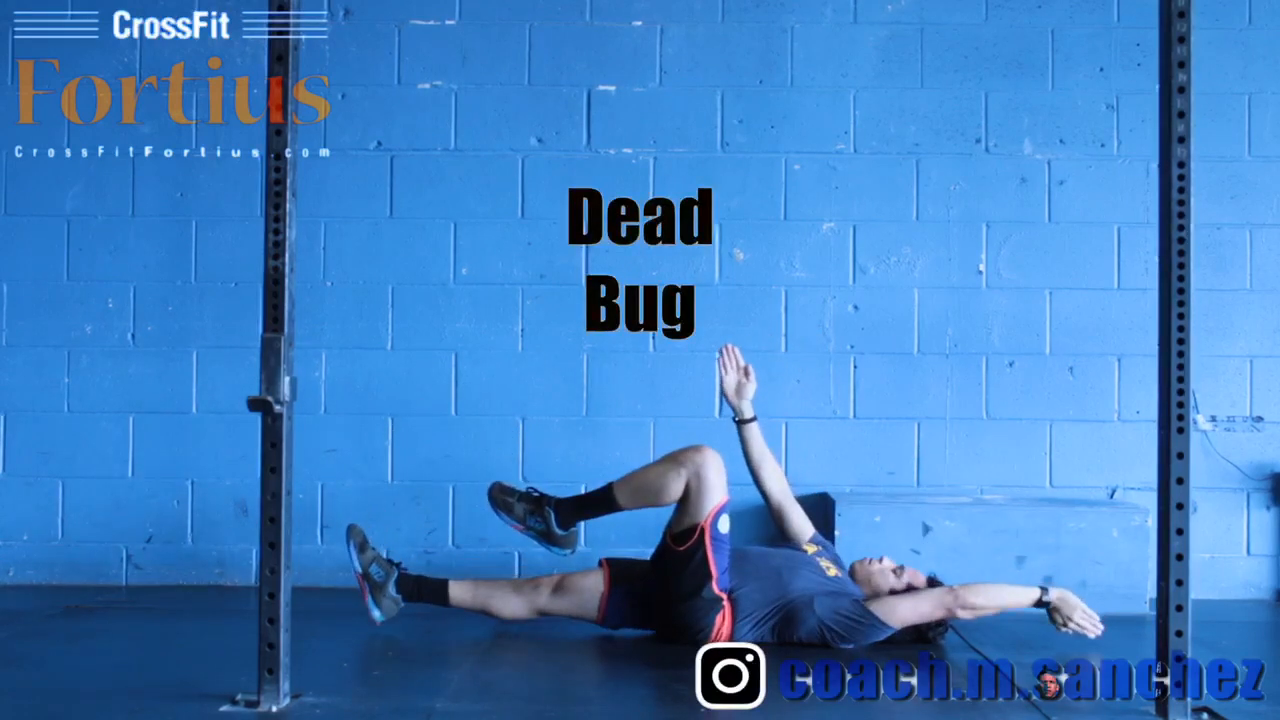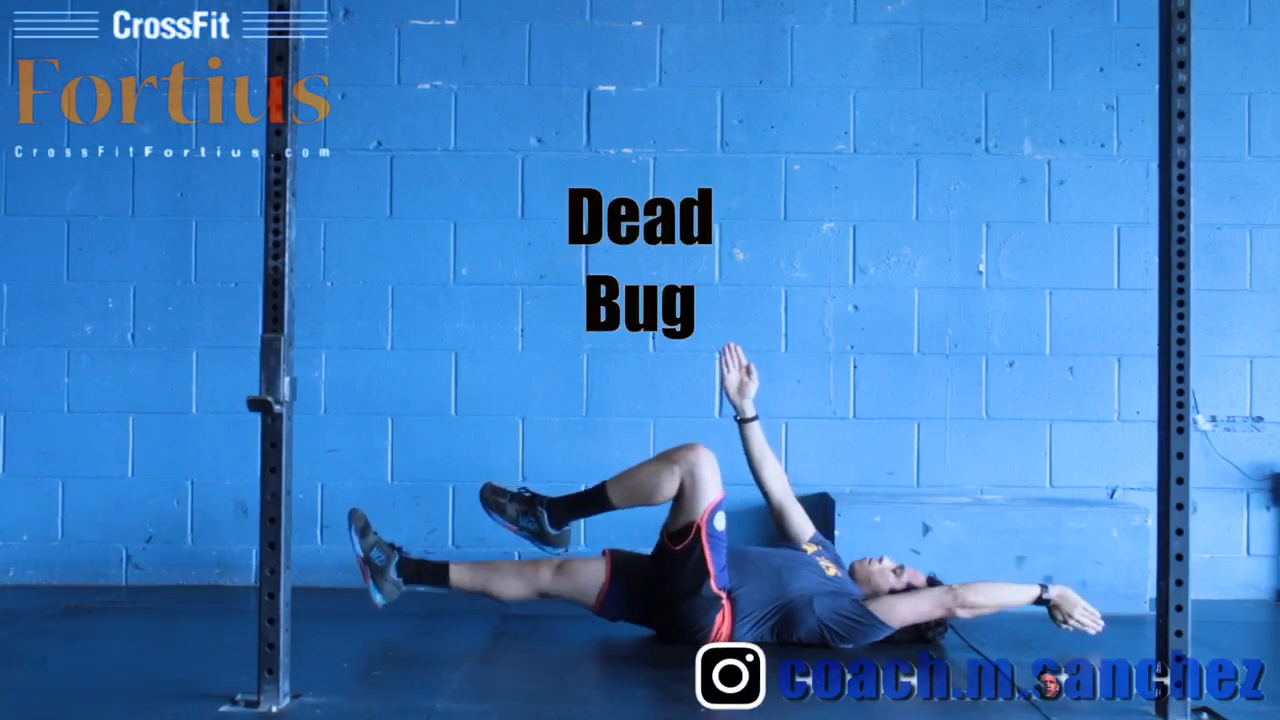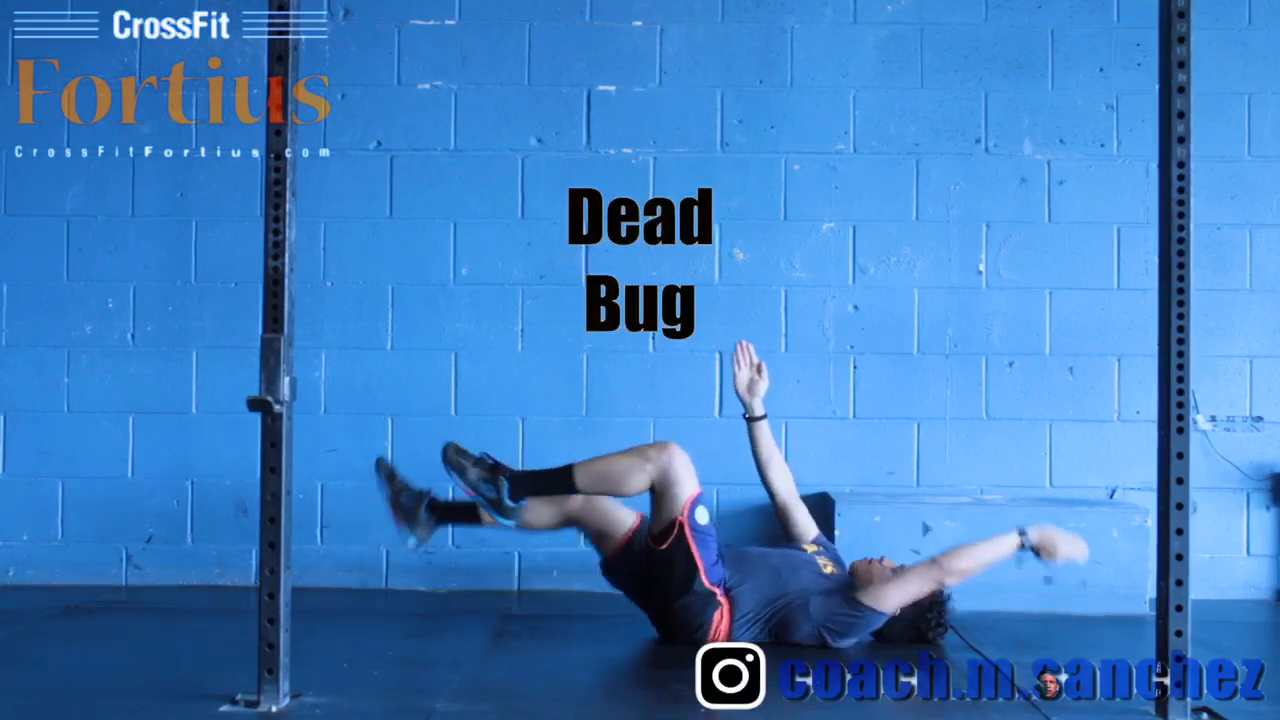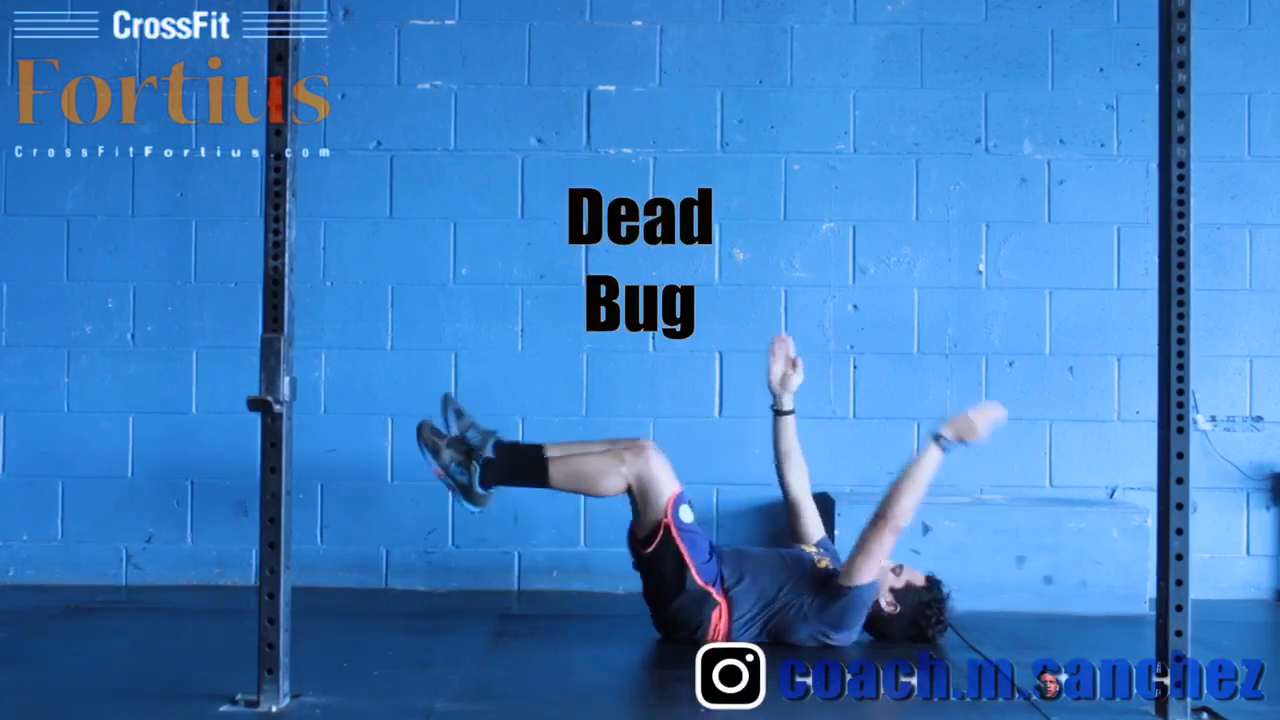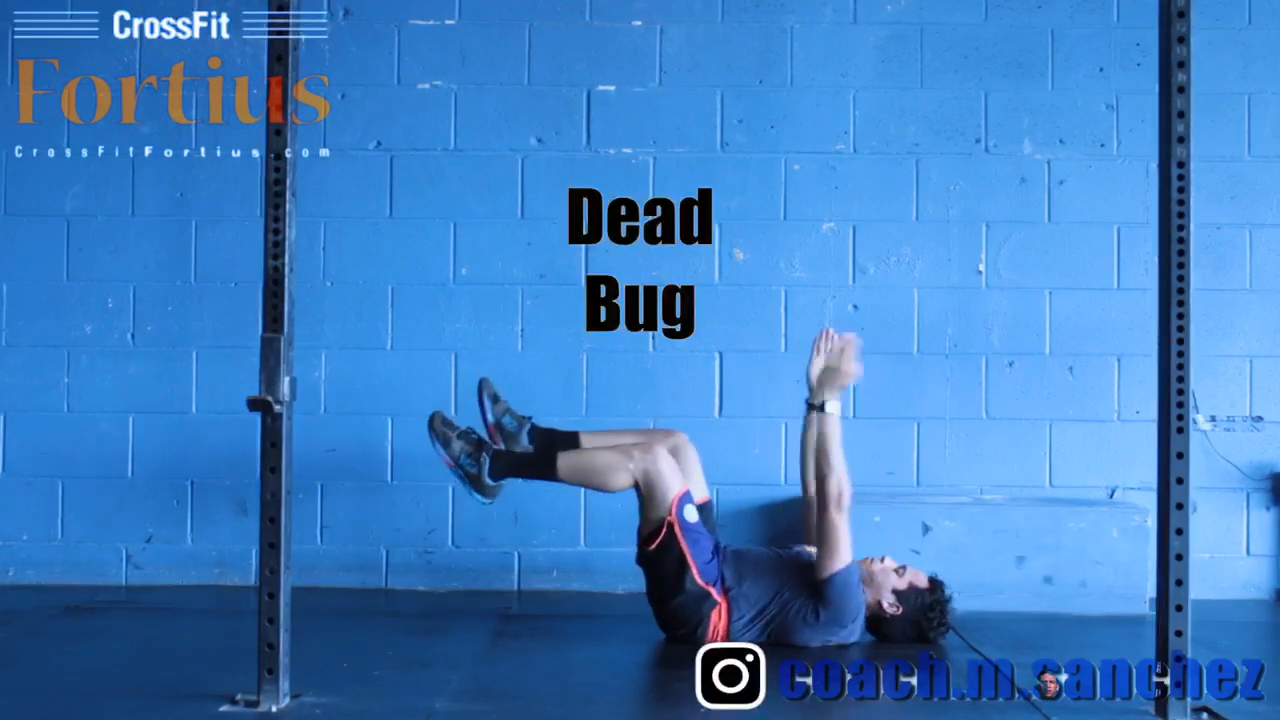
dt=0.3s
person 1, frame 1
left shoulder: (859, 616)
right shoulder: (826, 560)
left elbow: (954, 602)
right elbow: (776, 489)
left wrist: (1047, 595)
right wrist: (745, 410)
left hip: (704, 607)
right hip: (674, 592)
left knee: (702, 461)
right knee: (541, 593)
left ankle: (561, 515)
right ankle: (399, 588)
person 1, frame 2
left shoulder: (858, 615)
right shoulder: (826, 560)
left elbow: (954, 601)
right elbow: (778, 488)
left wrist: (1047, 592)
right wrist: (746, 408)
left hip: (704, 606)
right hip: (676, 591)
left knee: (695, 460)
right knee: (547, 575)
left ankle: (555, 513)
right ankle: (403, 572)
person 1, frame 3
left shoulder: (855, 616)
right shoulder: (831, 567)
left elbow: (940, 568)
right elbow: (782, 490)
left wrist: (1025, 537)
right wrist: (754, 406)
left hip: (701, 605)
right hip: (685, 590)
left knee: (668, 456)
right knee: (579, 502)
left ankle: (507, 483)
right ankle: (434, 511)
person 1, frame 4
left shoulder: (846, 612)
right shoulder: (825, 562)
left elbow: (886, 526)
right elbow: (796, 485)
left wrist: (942, 439)
right wrist: (783, 399)
left hip: (700, 603)
right hip: (701, 587)
left knee: (642, 463)
right knee: (639, 451)
left ankle: (483, 476)
right ankle: (494, 453)
person 1, frame 5
left shoulder: (844, 607)
right shoulder: (839, 582)
left elbow: (836, 504)
right elbow: (817, 494)
left wrist: (831, 401)
right wrist: (816, 397)
left hip: (700, 604)
right hip: (707, 579)
left knee: (649, 457)
right knee: (674, 445)
left ankle: (493, 467)
right ankle: (528, 438)
